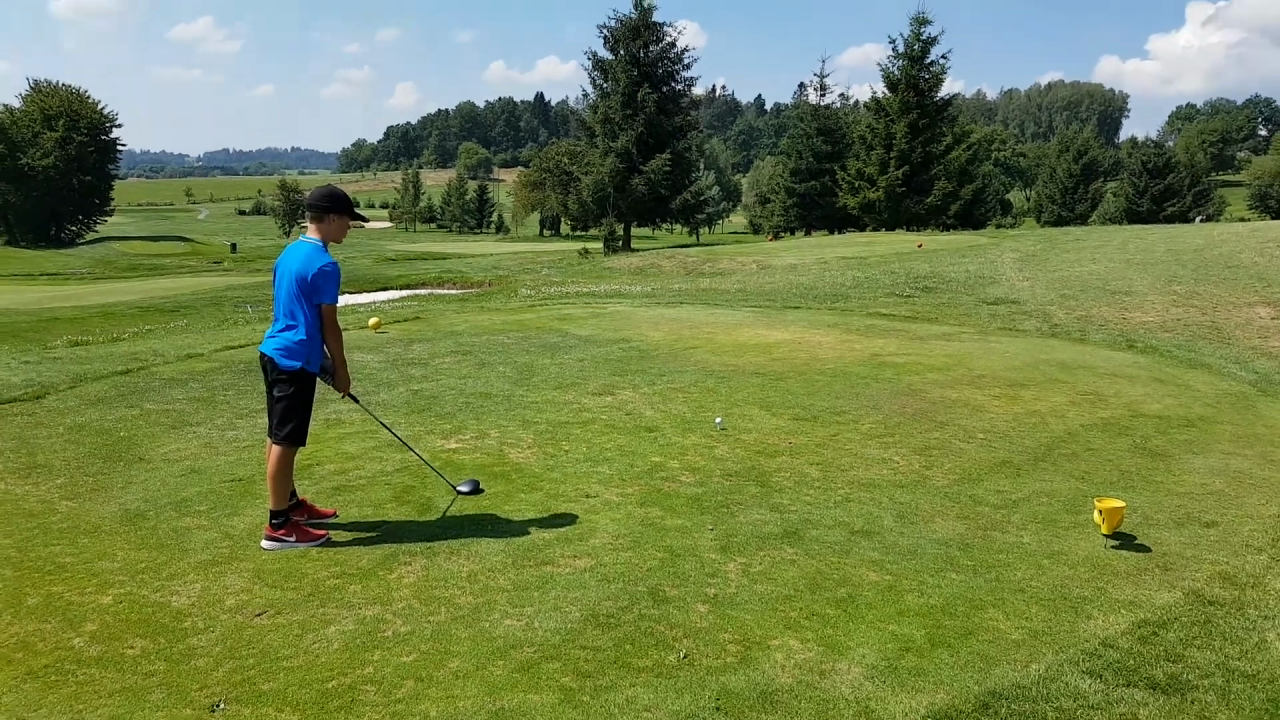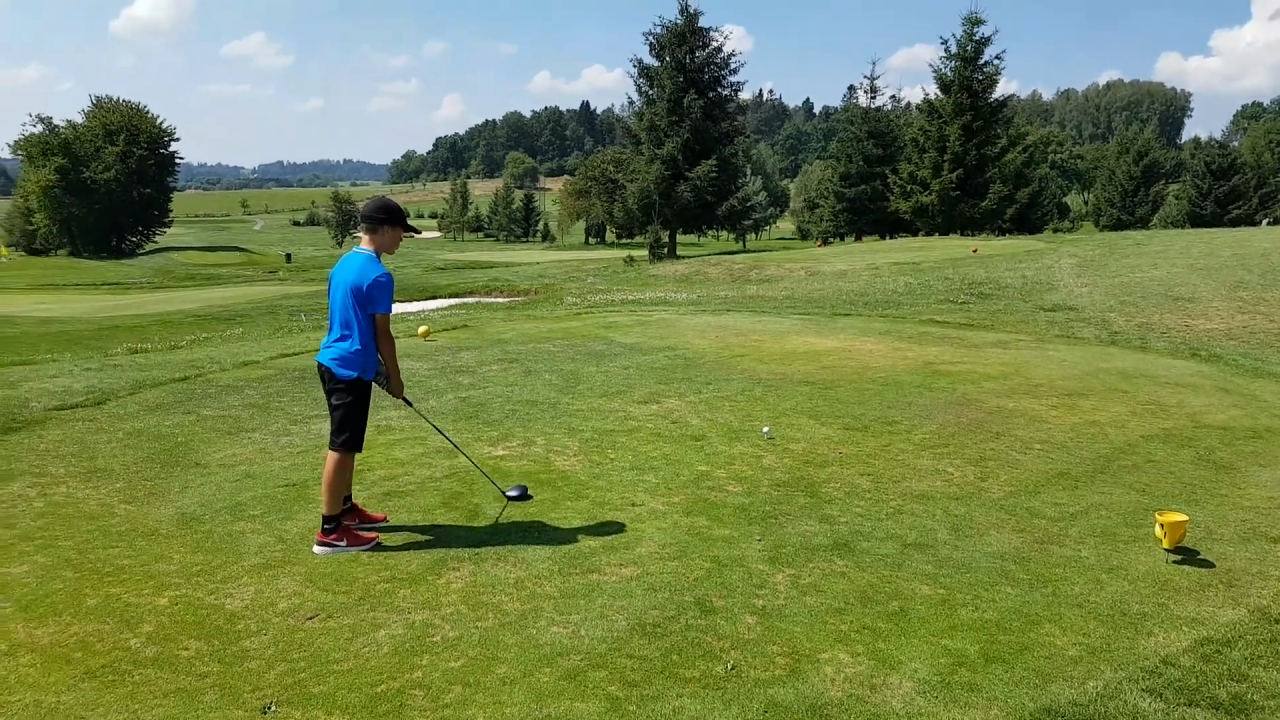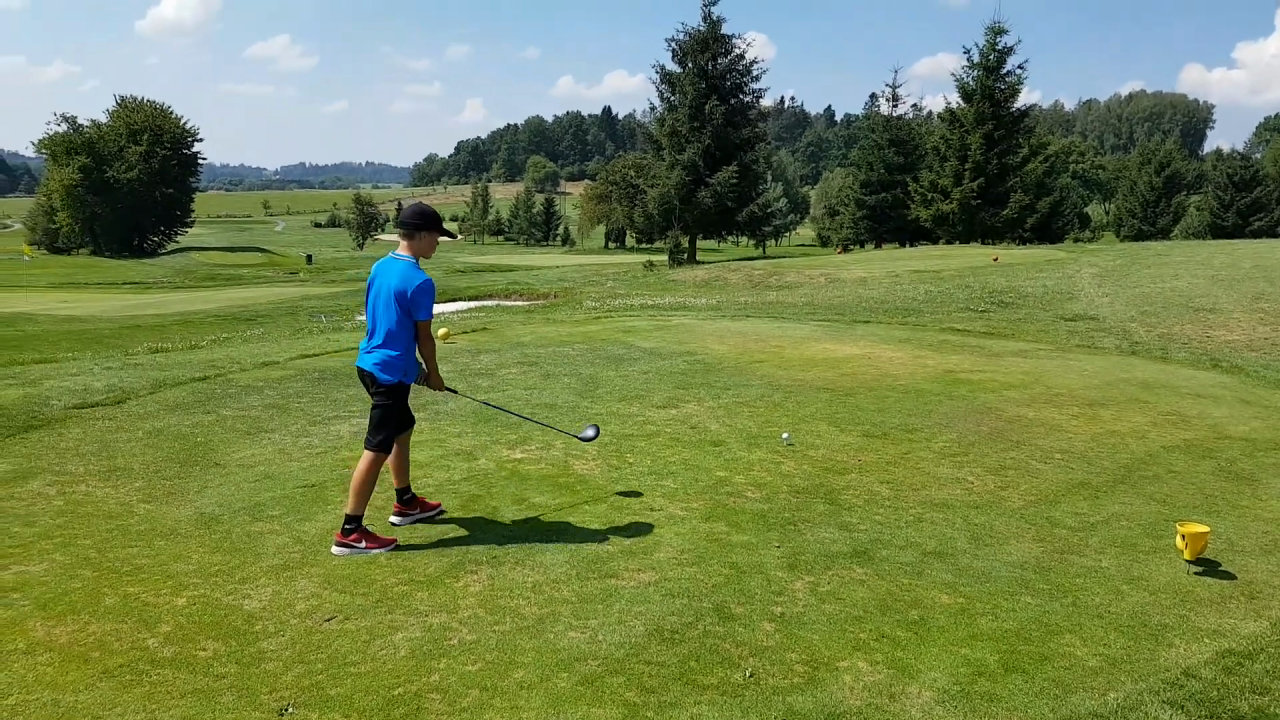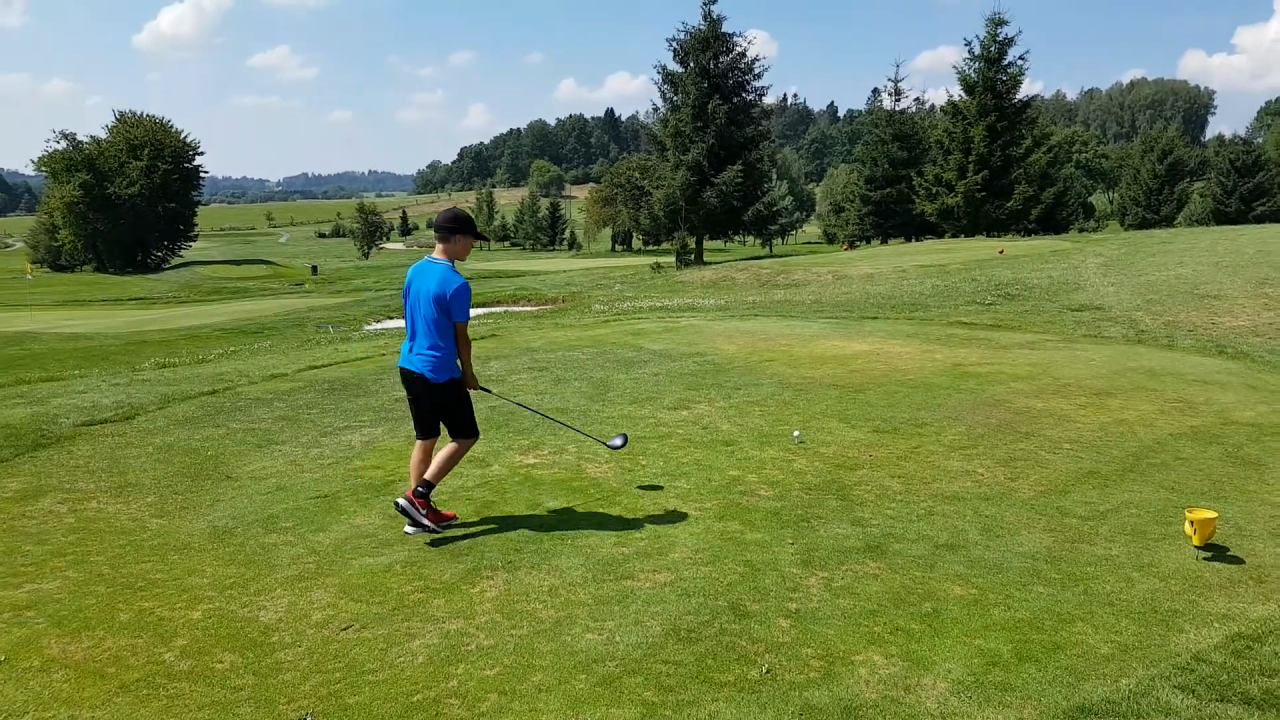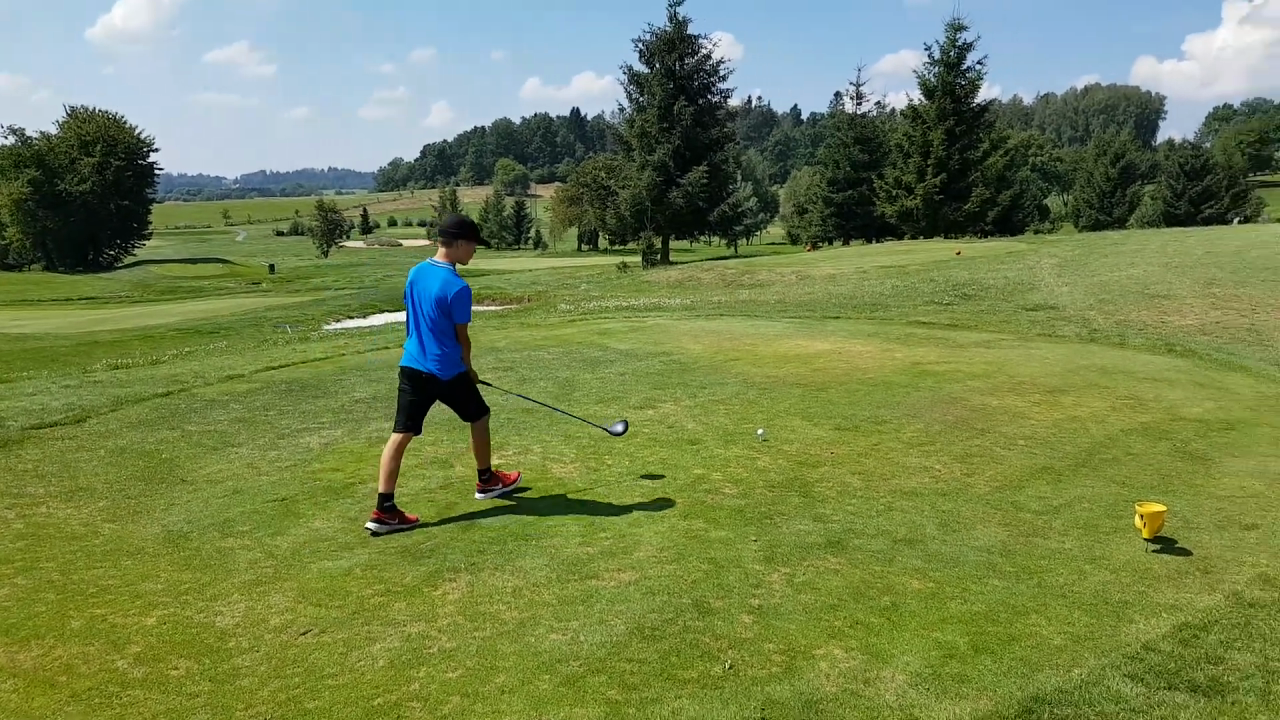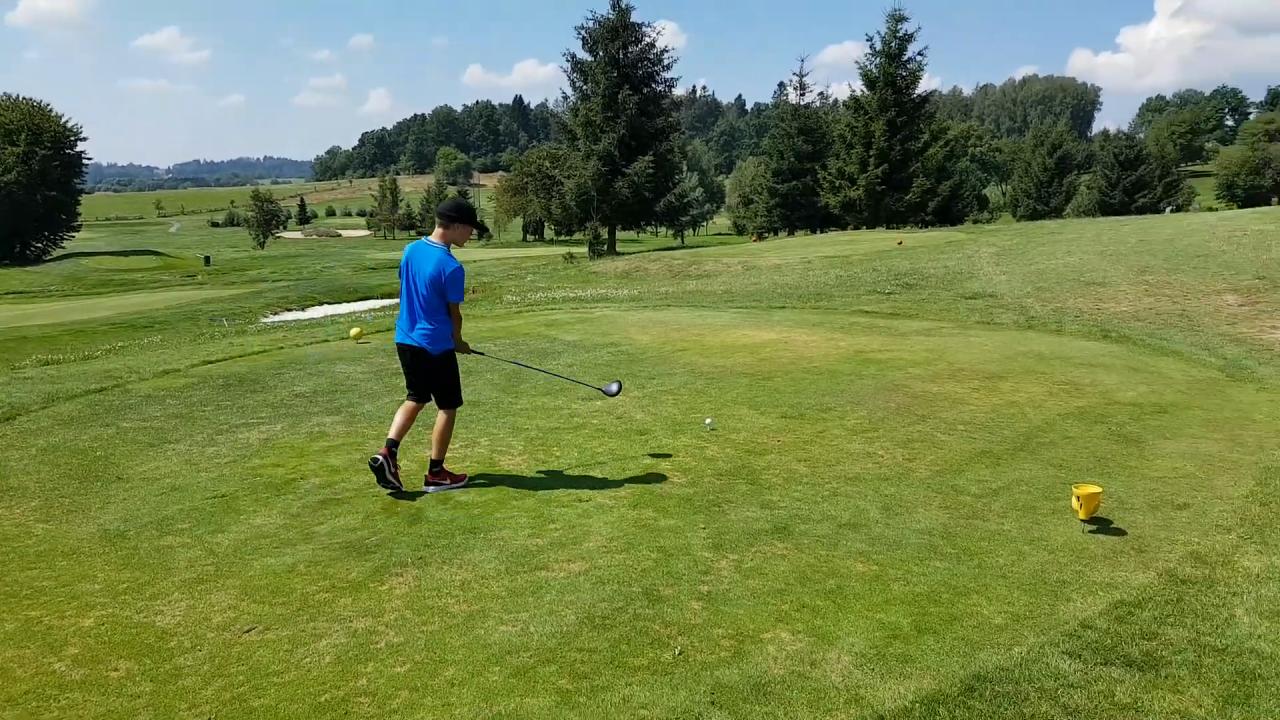
dt=0.3s
person 1, frame 1
left shoulder: (289, 252)
right shoulder: (324, 265)
right elbow: (329, 325)
left wrist: (324, 360)
right wrist: (341, 369)
left hip: (274, 351)
right hip: (295, 360)
left knee: (279, 438)
right knee: (285, 441)
left ankle: (291, 503)
right ankle: (278, 526)
person 1, frame 2
left shoulder: (343, 263)
right shoulder: (378, 275)
right elbow: (382, 334)
left wrist: (379, 369)
right wrist: (394, 376)
left hip: (331, 361)
right hip: (351, 369)
left knee: (342, 445)
right knee: (342, 448)
left ankle: (344, 507)
right ankle: (330, 531)
person 1, frame 3
left shoulder: (379, 268)
right shoulder: (419, 282)
right elbow: (423, 336)
left wrist: (416, 366)
right wrist: (433, 373)
left hip: (369, 363)
right hip: (390, 372)
left knee: (402, 430)
right knee: (378, 449)
left ankle: (406, 502)
right ankle: (350, 533)
person 1, frame 4
left shoulder: (414, 271)
right shoulder: (456, 284)
right elbow: (460, 337)
right wrist: (467, 373)
left hip: (410, 365)
right hip: (439, 372)
left knee: (426, 437)
right knee: (466, 437)
left ankle: (420, 511)
right ankle: (417, 496)
person 1, frame 5
left shoulder: (415, 273)
right shoulder: (458, 287)
right elbow: (462, 336)
right wrist: (467, 370)
left hip: (411, 365)
right hip: (446, 371)
left knee: (402, 434)
right knee: (479, 419)
left ankle: (384, 509)
right ankle: (487, 481)
person 1, frame 6
left shoulder: (410, 250)
right shoulder: (451, 267)
right elbow: (453, 314)
right wrist: (457, 342)
left hip: (405, 339)
right hip: (435, 345)
left knee: (416, 398)
right knee: (447, 407)
left ankle: (388, 453)
right ankle: (436, 473)
